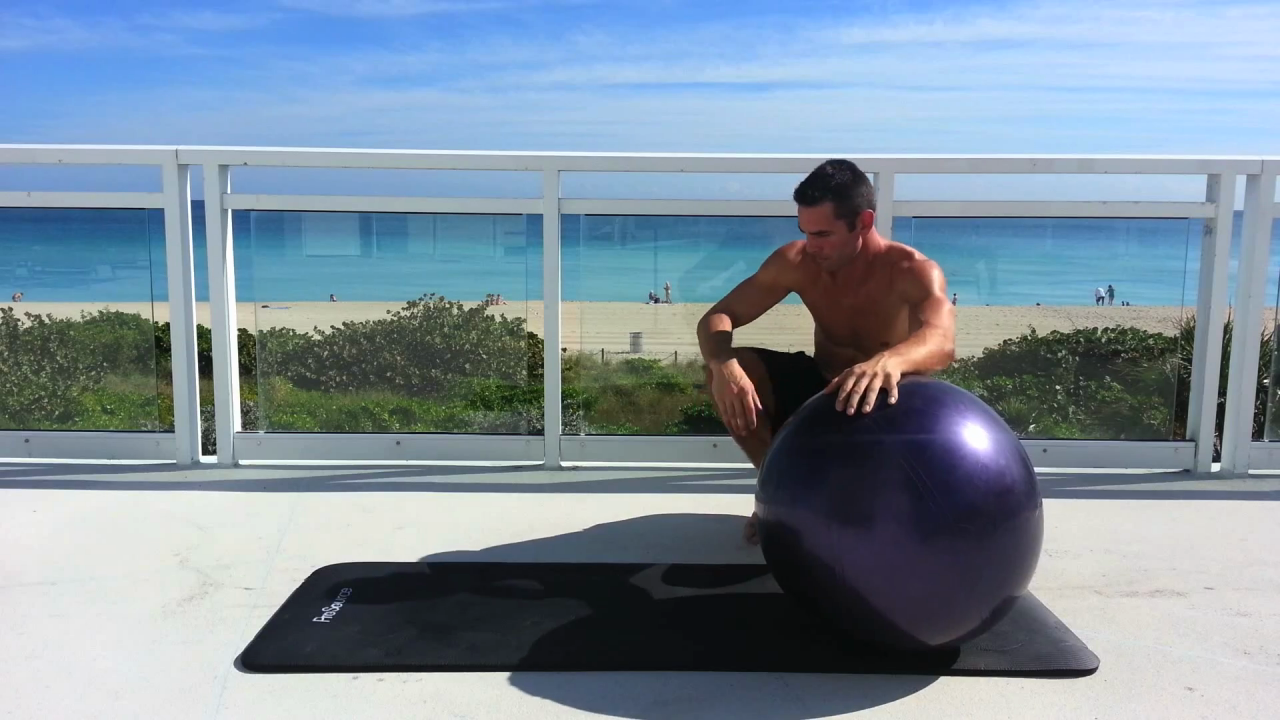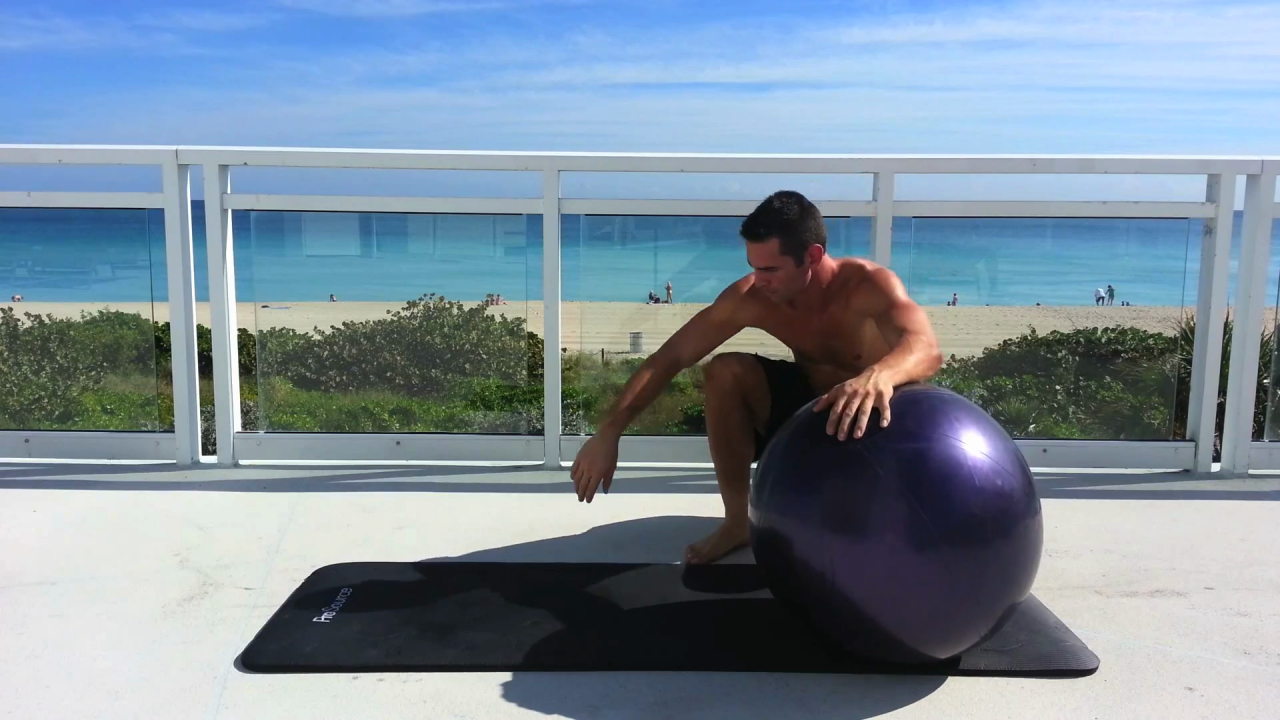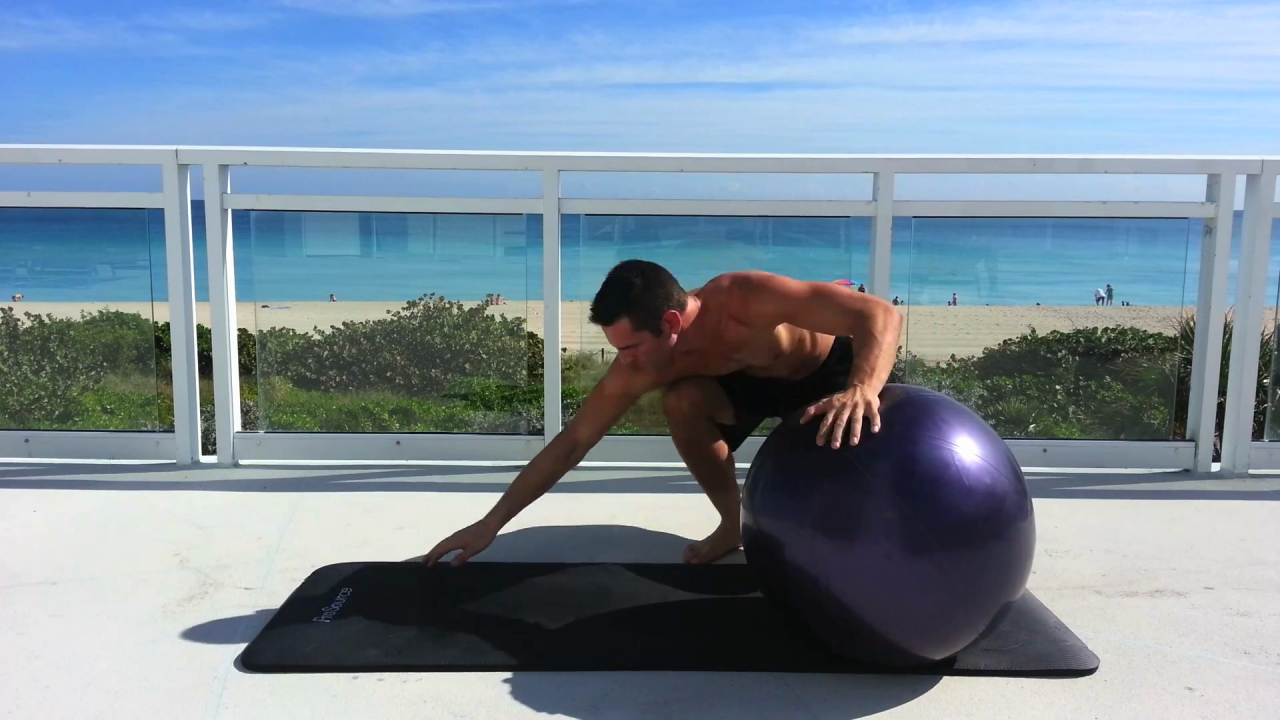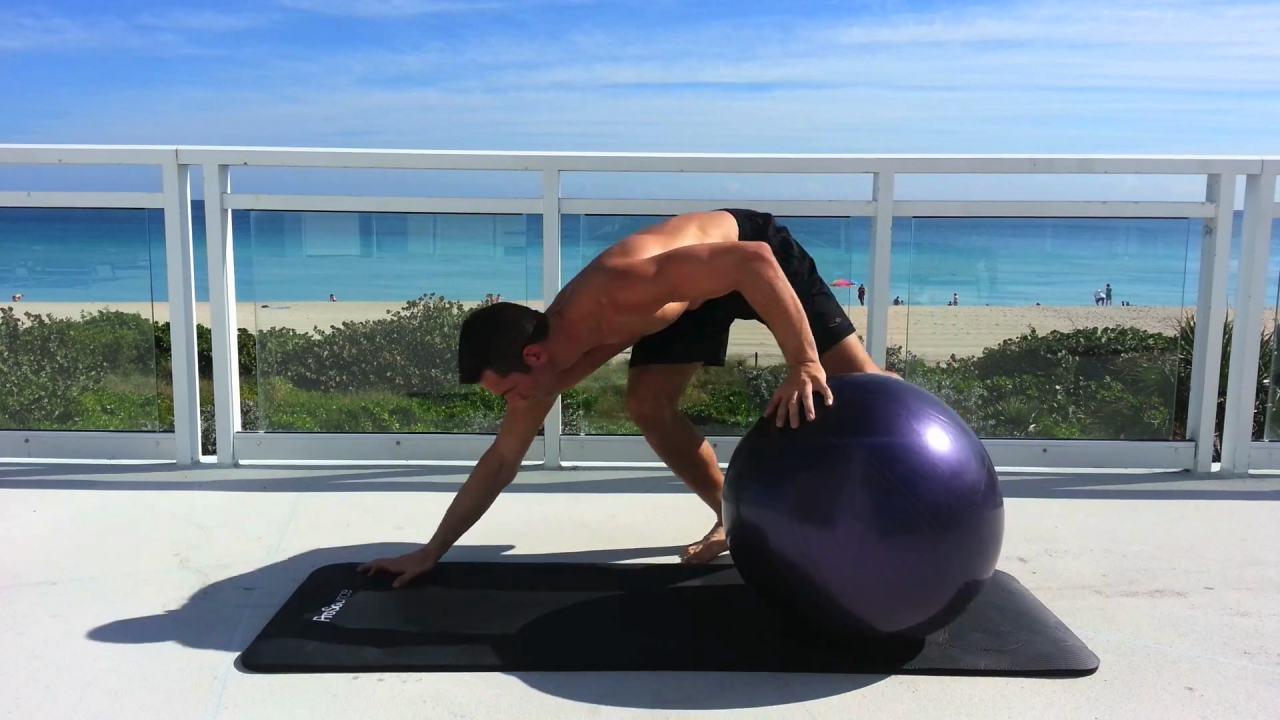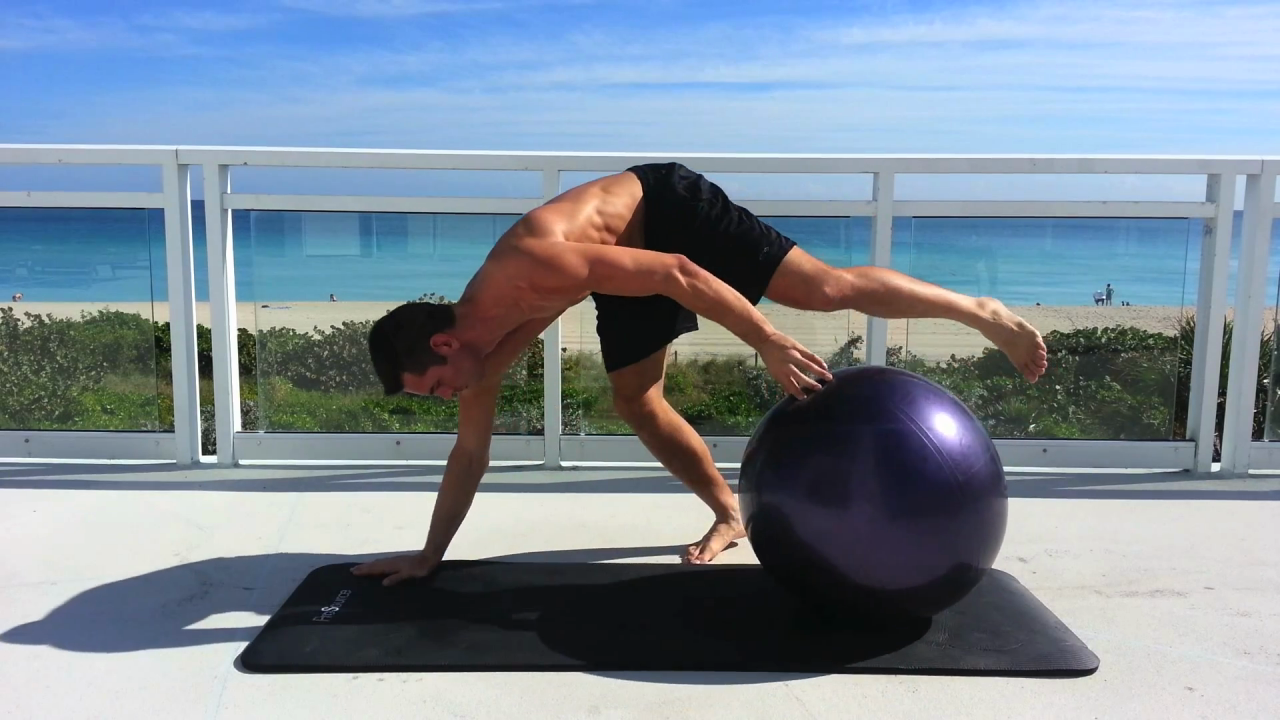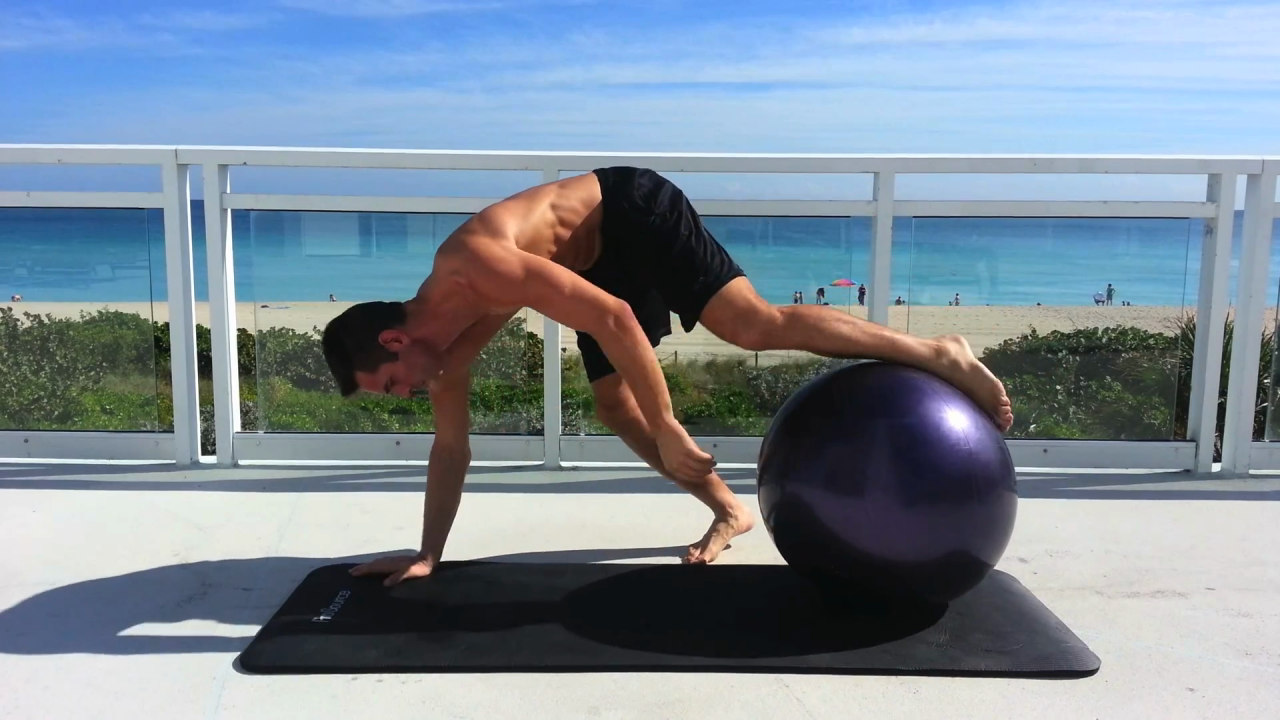
dt=0.4s
person 1, frame 1
left shoulder: (913, 272)
right shoulder: (795, 262)
left elbow: (940, 342)
right elbow: (718, 318)
left wrist: (885, 362)
right wrist: (724, 366)
left hip: (885, 404)
right knee: (733, 367)
person 1, frame 2
left shoulder: (868, 284)
right shoulder: (749, 298)
left elbow: (925, 350)
right elbow: (670, 357)
left wrist: (877, 377)
right wrist: (609, 432)
left hip: (874, 418)
right hip: (805, 403)
right knee: (728, 370)
right ankle: (737, 521)
person 1, frame 3
left shoulder: (749, 298)
right shoulder: (641, 361)
left elbow: (881, 315)
right elbow: (572, 440)
left wrist: (861, 391)
right wrist: (492, 523)
left hip: (825, 372)
right hip: (753, 379)
right knee: (684, 402)
right ankle: (735, 524)
person 1, frame 4
left shoulder: (619, 288)
right shoulder: (539, 369)
left elbow: (759, 261)
right elbow: (502, 458)
left wrist: (805, 368)
right wrist: (436, 548)
left hip: (745, 250)
right hip: (693, 284)
left knee: (851, 377)
right knee: (647, 406)
person 1, frame 5
left shoulder: (530, 271)
right shoulder: (481, 343)
left elbow: (681, 276)
right elbow: (469, 451)
left wrist: (770, 346)
right wrist: (430, 552)
left hip: (665, 204)
right hip: (631, 251)
left knee: (817, 286)
right knee: (635, 404)
left ankle: (984, 312)
right ankle: (729, 513)
person 1, frame 6
left shoulder: (475, 269)
right shoulder: (445, 337)
left elbow: (614, 321)
right elbow: (449, 445)
left wrist: (668, 437)
right wrist: (429, 553)
left hip: (631, 210)
right hip: (601, 257)
left knee: (753, 324)
right knee: (617, 409)
left ankle: (939, 357)
right ankle: (730, 511)
